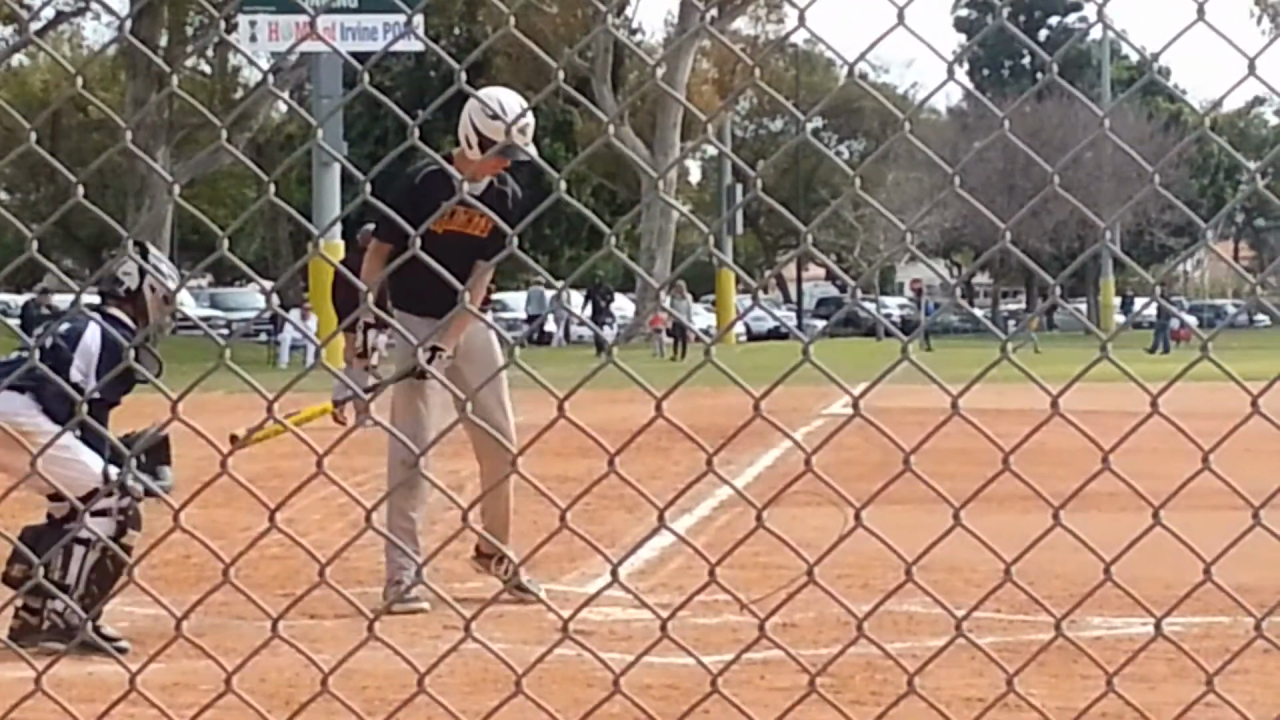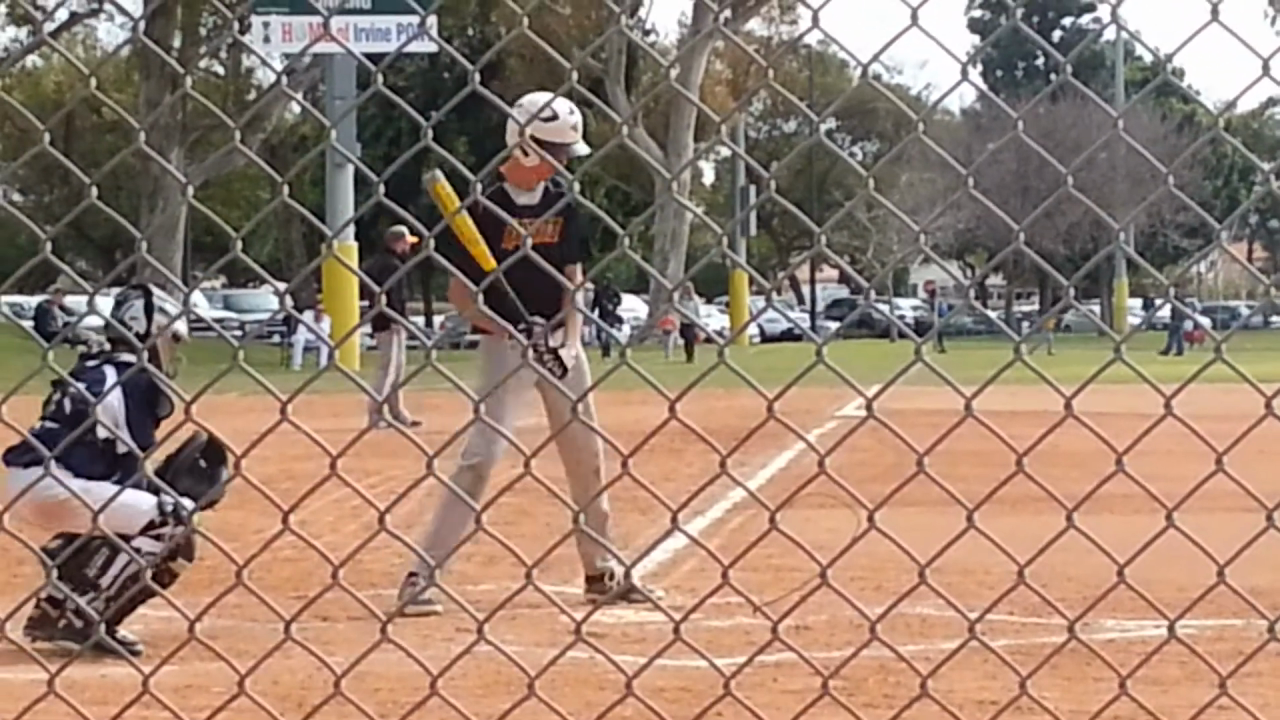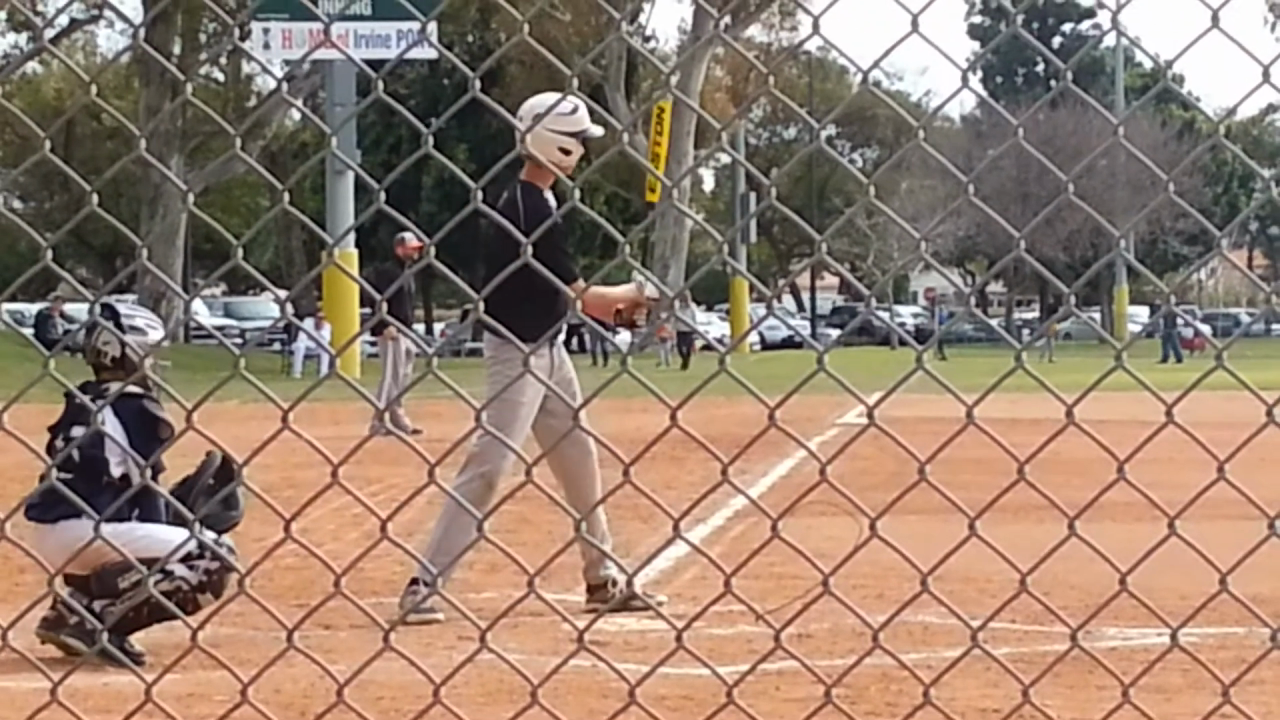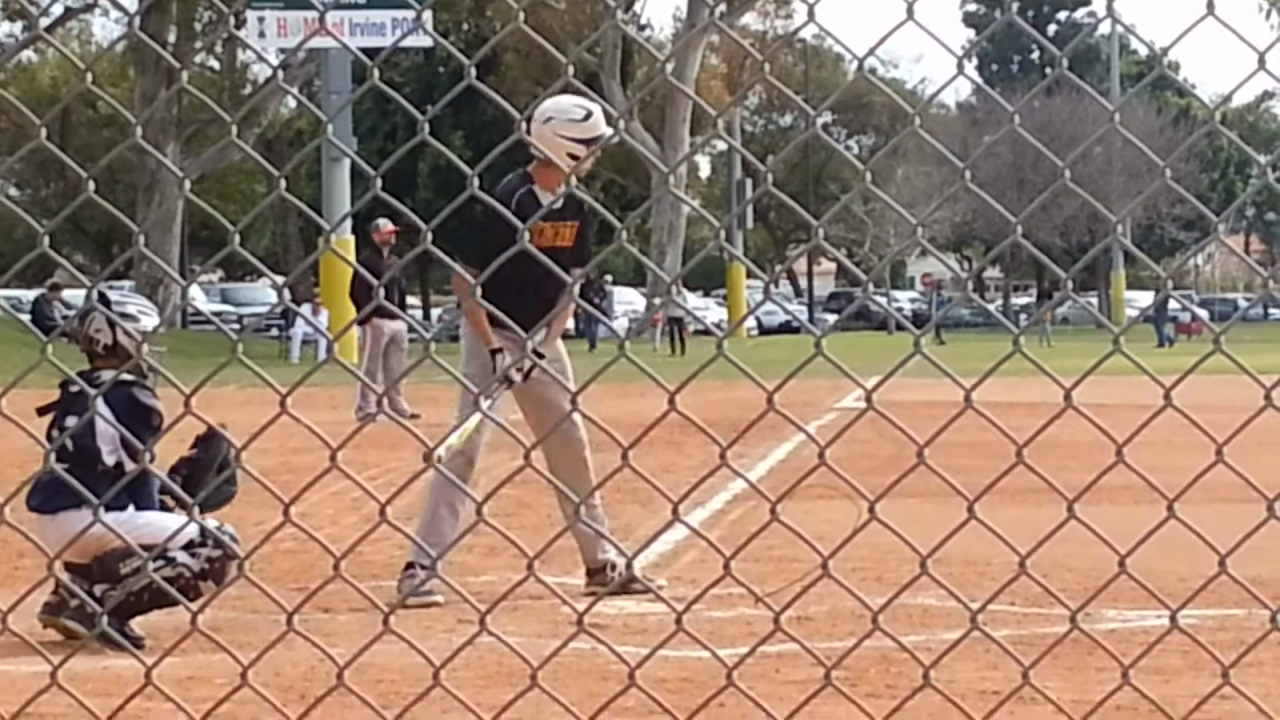
dt=0.5s
person 1, frame 1
left shoulder: (507, 198)
right shoulder: (421, 183)
left elbow: (481, 277)
right elbow: (378, 252)
left wrist: (447, 345)
left hip: (469, 327)
right hip: (415, 324)
left knee: (500, 442)
right knee: (413, 449)
left ankle: (493, 549)
right ankle: (401, 573)
person 1, frame 2
left shoulder: (563, 199)
right shoulder: (482, 205)
left elbow: (574, 277)
right elbow: (460, 292)
left wrist: (567, 333)
right wrist: (504, 328)
left hip: (560, 341)
right hip: (508, 345)
left knee: (588, 455)
right knee: (480, 459)
left ankle: (603, 572)
right ankle: (422, 576)
person 1, frame 3
left shoulder: (528, 200)
right shoulder: (534, 212)
right elbow: (582, 298)
left wrist: (614, 301)
right wrist: (633, 292)
left hip: (546, 347)
right hip: (516, 350)
left knee: (580, 460)
right knee: (489, 466)
left ankle: (604, 580)
right ankle: (424, 583)
person 1, frame 4
left shoulder: (577, 208)
right shoulder: (510, 200)
left elbow: (570, 284)
right elbow: (464, 279)
left wrist: (542, 346)
right wrist: (494, 347)
left hip: (540, 334)
right hip: (491, 335)
left knee: (572, 446)
right knee: (466, 447)
left ankle: (603, 564)
right ankle: (419, 567)
person 2, frame 1
left shoulder: (89, 323)
right shoulder: (114, 335)
right elbow: (85, 413)
left wrist: (113, 464)
right wrist: (119, 476)
left knee: (81, 498)
right knee: (113, 500)
left ankle: (36, 611)
right ankle: (64, 620)
person 2, frame 2
left shoulder: (91, 372)
right shoulder: (136, 382)
right elbow: (129, 471)
left wrist: (166, 486)
right wrist: (169, 492)
right hip: (50, 486)
left knee: (125, 521)
right knee: (176, 523)
left ankle: (57, 604)
right ankle: (81, 617)
person 2, frame 3
left shoulder: (83, 403)
right shoulder: (135, 409)
right elbow: (144, 494)
left wrist: (181, 501)
left hip: (54, 531)
right hip: (78, 531)
right knee: (215, 557)
left ankle: (74, 608)
right ankle: (96, 621)
person 2, frame 4
left shoulder: (80, 391)
right shoulder: (127, 396)
right elbow: (138, 480)
left wrist: (175, 483)
left hip: (56, 519)
right hip: (83, 519)
right knee: (217, 545)
left ankle: (74, 593)
right ankle: (100, 603)
person 3, frame 1
left shoulder: (344, 263)
left elbow: (335, 294)
right elbow: (380, 299)
left wrist: (343, 318)
right wrist: (385, 323)
left hip: (348, 325)
right hip: (369, 325)
left knee: (351, 366)
right knee: (364, 371)
left ankle: (338, 400)
right ankle: (362, 413)
person 3, frame 2
left shoulder: (377, 263)
right shoulder: (392, 265)
left elbow: (372, 294)
right elbow: (390, 296)
right wrist: (396, 321)
left hip: (383, 324)
right hip: (390, 325)
left knee: (397, 370)
right knee: (388, 369)
left ankle: (398, 413)
right ankle: (376, 414)
person 3, frame 3
left shoulder: (408, 273)
right shoulder: (387, 271)
right elbow: (378, 300)
left wrist: (409, 333)
right wrist: (386, 326)
left hip: (404, 333)
right hip: (391, 332)
left knee: (402, 379)
right knee: (391, 377)
left ankle: (398, 420)
right ankle: (379, 422)
person 3, frame 4
left shoulder: (395, 261)
right shoulder: (366, 261)
right elbow: (357, 293)
left wrist: (403, 316)
right wrist: (367, 316)
left hip: (397, 321)
right hip: (375, 321)
left knee: (397, 368)
right knee: (370, 367)
left ankle: (397, 405)
right ankle: (366, 408)
